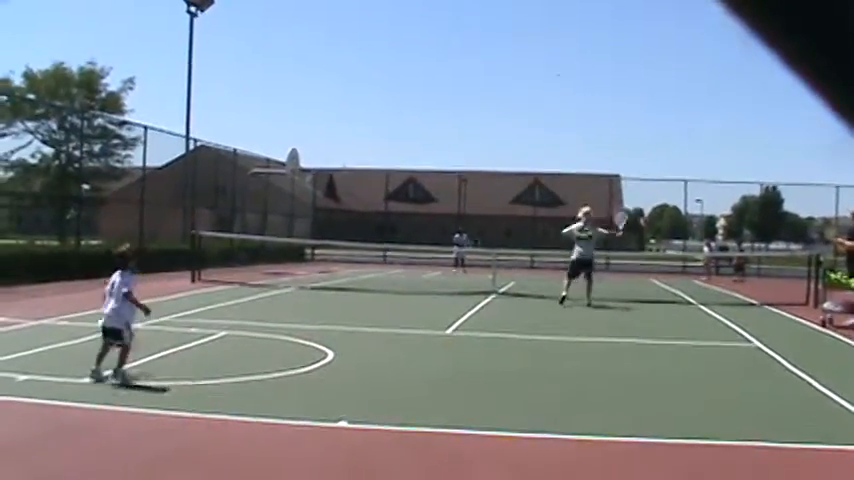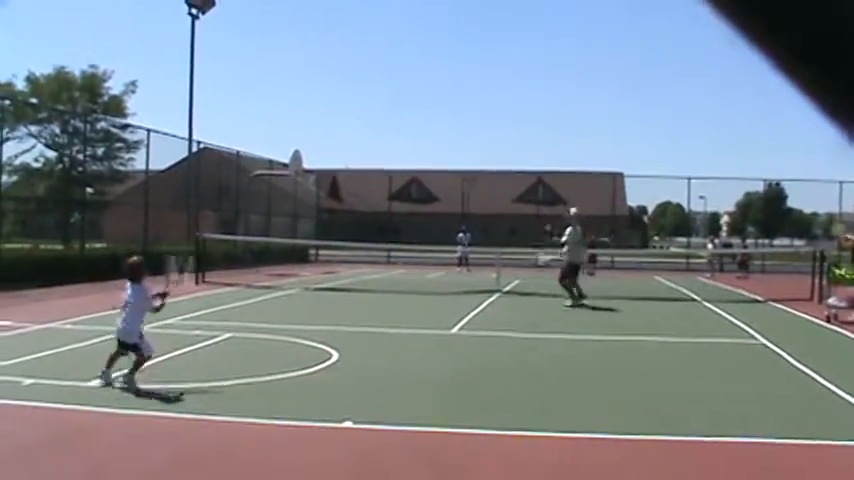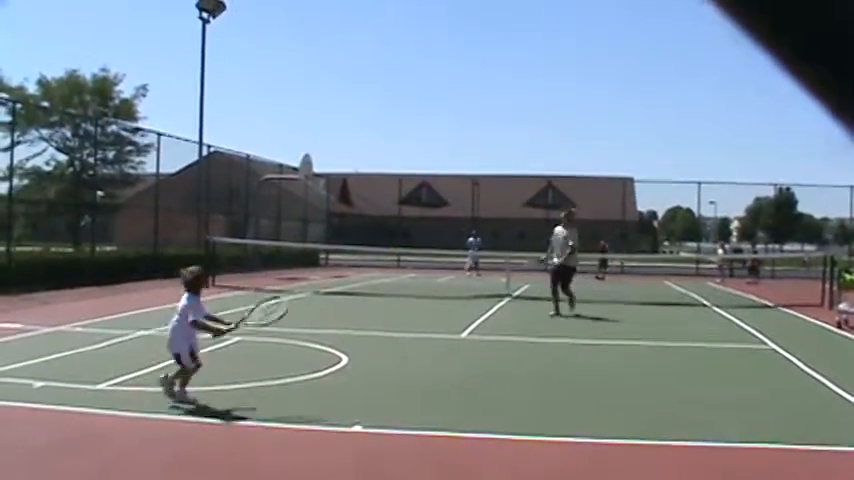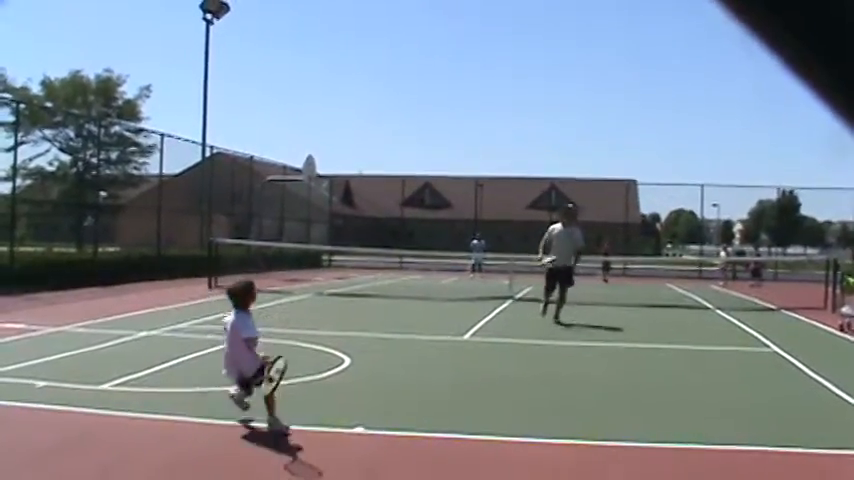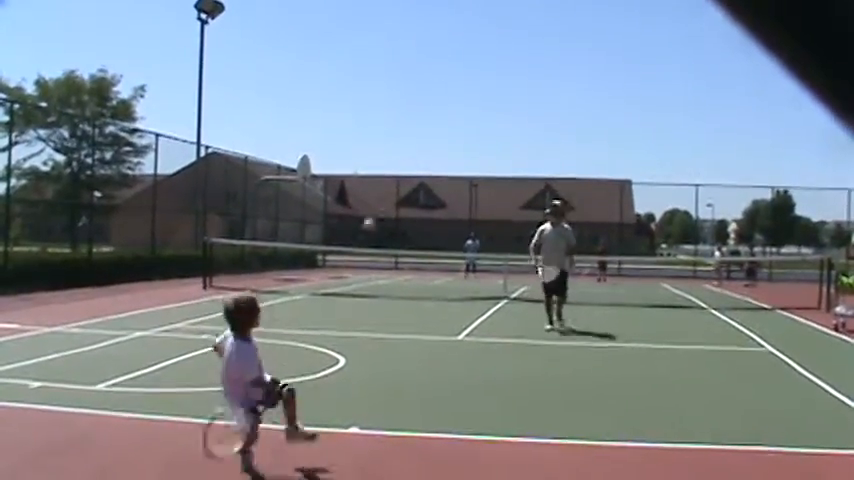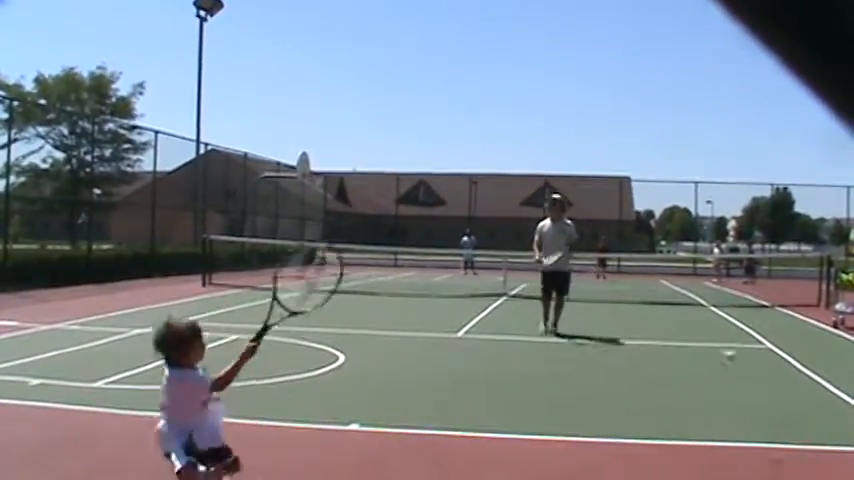
dt=0.4s
person 1, frame 1
left shoulder: (116, 275)
right shoulder: (129, 277)
left elbow: (106, 293)
right elbow: (127, 294)
right wrist: (142, 307)
left hip: (108, 315)
right hip: (120, 318)
left knee: (106, 344)
right knee: (126, 345)
left ankle: (96, 370)
right ankle: (118, 371)
person 1, frame 2
left shoulder: (131, 286)
right shoulder: (142, 291)
right elbow: (154, 309)
left wrist: (157, 295)
right wrist: (163, 301)
left hip: (123, 328)
right hip: (132, 331)
left knee: (119, 351)
right knee: (146, 354)
left ankle: (105, 372)
right ankle: (129, 376)
person 1, frame 3
left shoulder: (192, 298)
right shoulder: (191, 302)
left elbow: (205, 315)
right elbow: (195, 322)
left wrist: (223, 322)
right wrist: (217, 330)
left hip: (186, 339)
right hip: (180, 341)
left knee: (194, 366)
right knee: (192, 366)
left ankle: (181, 391)
right ankle: (168, 380)
person 1, frame 4
left shoulder: (234, 315)
right shoulder: (239, 319)
left elbow: (227, 325)
right elbow: (249, 341)
right wrist: (258, 356)
left hip: (253, 361)
right hip: (238, 364)
right knee: (245, 390)
left ankle: (273, 419)
right ankle: (236, 392)
person 1, frame 5
left shoulder: (230, 336)
right shoulder: (243, 351)
left elbow: (217, 347)
right elbow: (255, 381)
right wrist: (274, 388)
left hip: (254, 384)
right hip: (243, 394)
left knee: (288, 393)
right knee: (252, 430)
left ankle: (293, 430)
right ankle: (245, 454)
person 1, frame 6
left shoulder: (186, 368)
right shoulder: (180, 378)
right elbow: (215, 386)
right wrist: (242, 359)
left hip: (200, 429)
right hip: (179, 434)
left knee: (232, 465)
person 2, frame 1
left shoulder: (575, 227)
right shoulder: (595, 229)
left elbow: (563, 233)
right elbow: (606, 233)
right wrist: (617, 233)
left hip: (577, 257)
right hip: (589, 257)
left knee: (569, 277)
right knee: (588, 277)
left ankle: (564, 292)
right ankle: (588, 300)
person 2, frame 2
left shoulder: (571, 230)
right shoulder: (577, 229)
left elbow: (563, 243)
left hip: (574, 260)
right hip: (575, 258)
left knee: (562, 279)
right knee: (571, 279)
left ankle: (576, 299)
right ankle: (581, 294)
person 2, frame 3
left shoulder: (572, 232)
right shoulder: (557, 229)
left elbow: (572, 249)
right elbow: (552, 244)
left wrist: (562, 260)
right wrist: (547, 256)
left hip: (568, 264)
right hip: (556, 262)
left knee: (564, 288)
right knee: (553, 286)
left ankle: (571, 297)
right ankle: (556, 309)
person 2, frame 4
left shoulder: (576, 232)
right shoulder: (553, 228)
left elbow: (579, 248)
right elbow: (544, 242)
left wrist: (576, 259)
right wrist: (541, 253)
left hip: (567, 265)
right hip: (552, 263)
left knee: (562, 290)
right knee: (548, 289)
left ankle: (556, 316)
right ankle: (545, 301)
person 2, frame 5
left shoulder: (567, 230)
right shoulder: (543, 229)
left elbow: (571, 247)
right elbow: (533, 246)
left wrist: (571, 259)
right wrist: (534, 259)
left hip: (561, 268)
right hip: (546, 268)
left knee: (562, 295)
right knee: (548, 296)
left ankle: (559, 313)
right ankle: (550, 321)
person 2, frame 6
left shoulder: (568, 226)
right shoulder: (542, 225)
left elbow: (574, 242)
right elbow: (537, 242)
left wrist: (569, 252)
right wrist: (537, 254)
left hip: (562, 267)
right hip: (547, 266)
left knee: (560, 297)
right knee: (546, 295)
left ankle: (554, 324)
right ankle: (545, 321)
